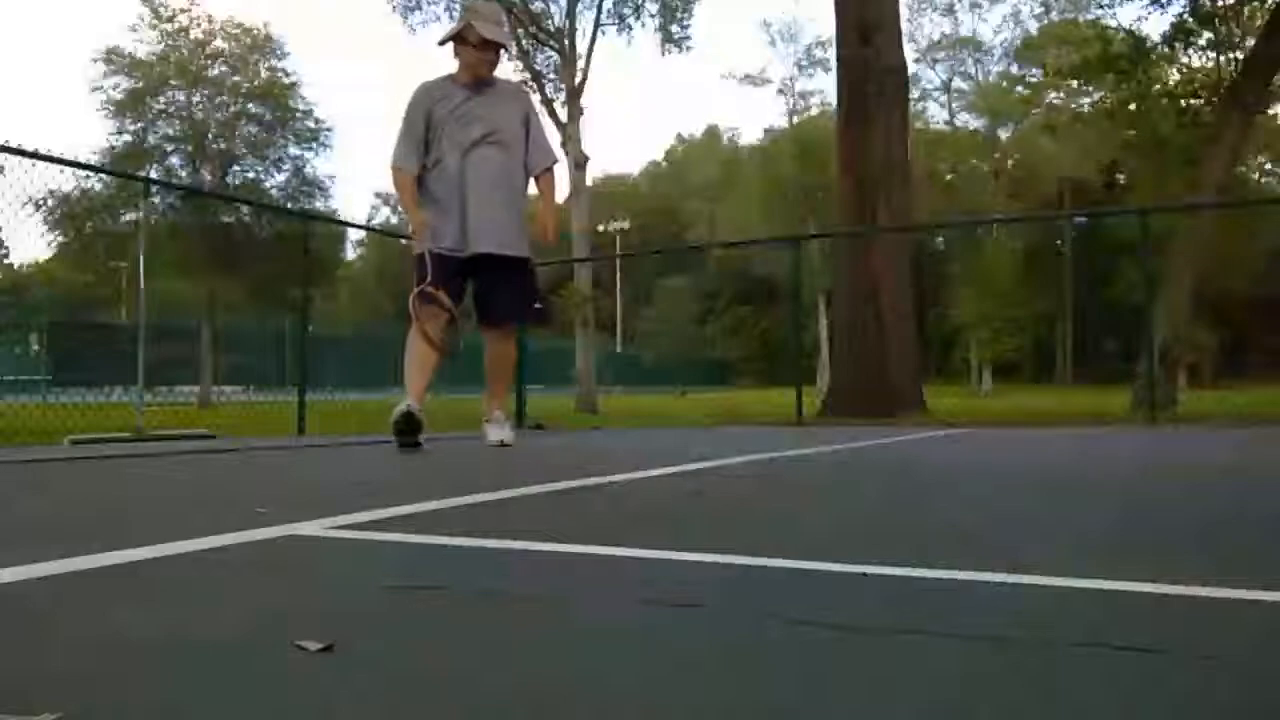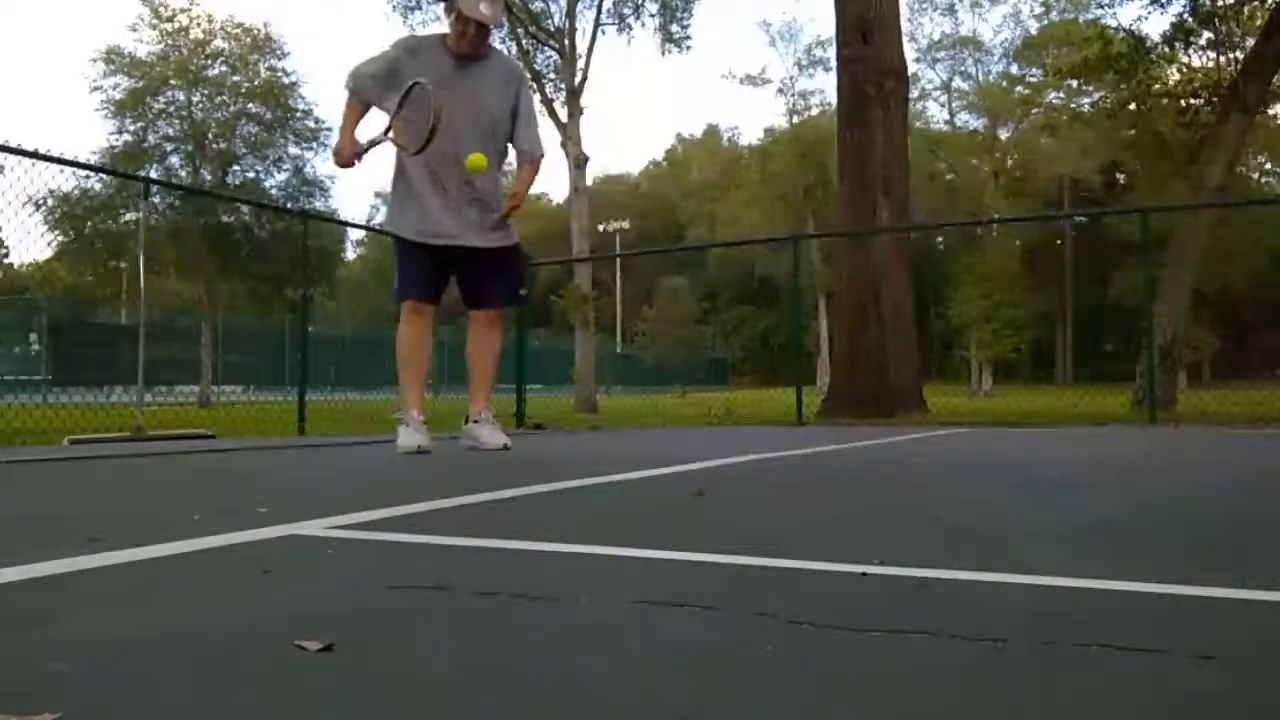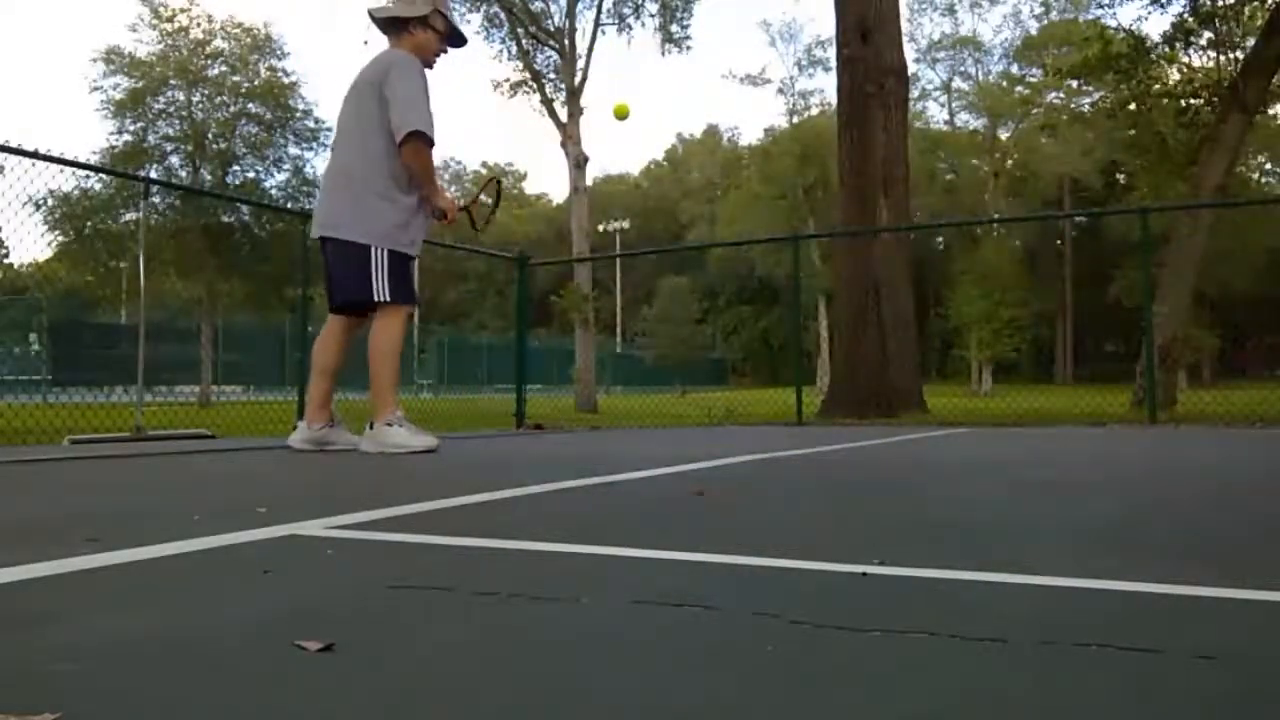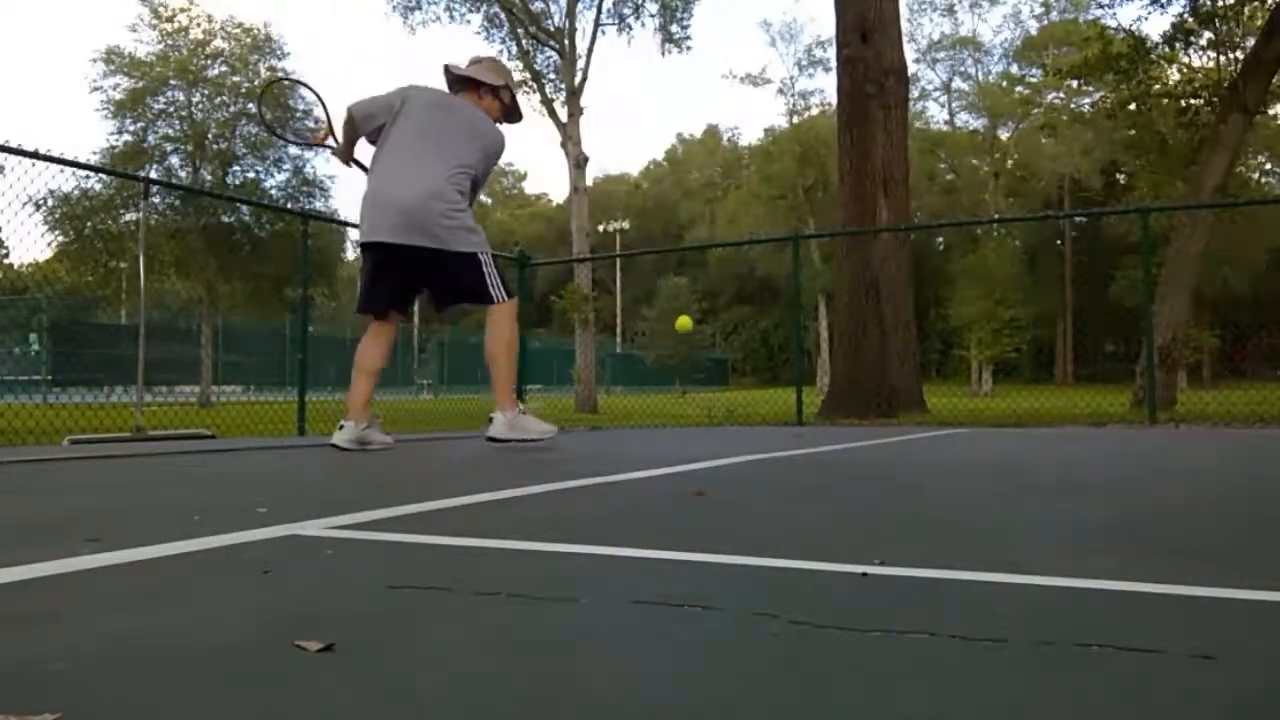
dt=1s
person 1, frame 1
left shoulder: (517, 98)
right shoulder: (428, 97)
left elbow: (541, 161)
right elbow: (404, 164)
left wrist: (546, 206)
right wrist: (411, 210)
left hip: (504, 237)
right hip: (441, 236)
left knee: (503, 327)
right knee: (430, 313)
left ankle: (495, 414)
right ankle: (411, 406)
person 1, frame 2
left shoulder: (510, 75)
right shoulder: (410, 54)
left elbow: (529, 147)
right elbow: (359, 83)
left wrist: (522, 187)
right wrist: (348, 136)
left hip: (486, 222)
right hip: (420, 216)
left knee: (487, 313)
right knee: (417, 307)
left ankle: (479, 417)
right ankle: (412, 418)
person 1, frame 3
left shoulder: (375, 70)
right shoulder: (403, 66)
right elbow: (412, 137)
left wrist: (420, 195)
right wrist: (434, 195)
left hip: (344, 213)
right hip: (371, 215)
left knee: (347, 314)
right knee: (393, 309)
left ankle: (316, 421)
right ankle: (384, 421)
person 1, frame 4
left shoulder: (414, 97)
right shoulder: (491, 138)
left elbow: (355, 116)
left wrist: (346, 150)
left hip: (382, 221)
right hip: (442, 221)
left knee: (382, 322)
right knee: (501, 307)
left ankle: (355, 423)
right ankle: (507, 413)
